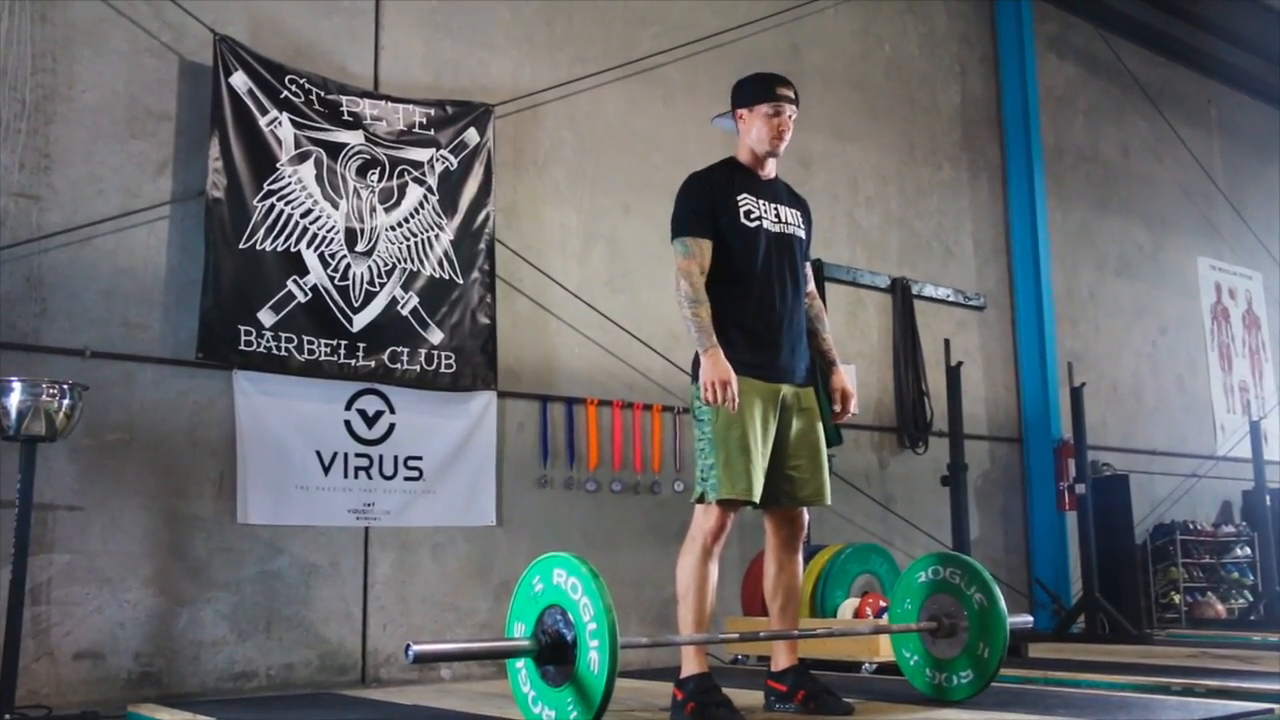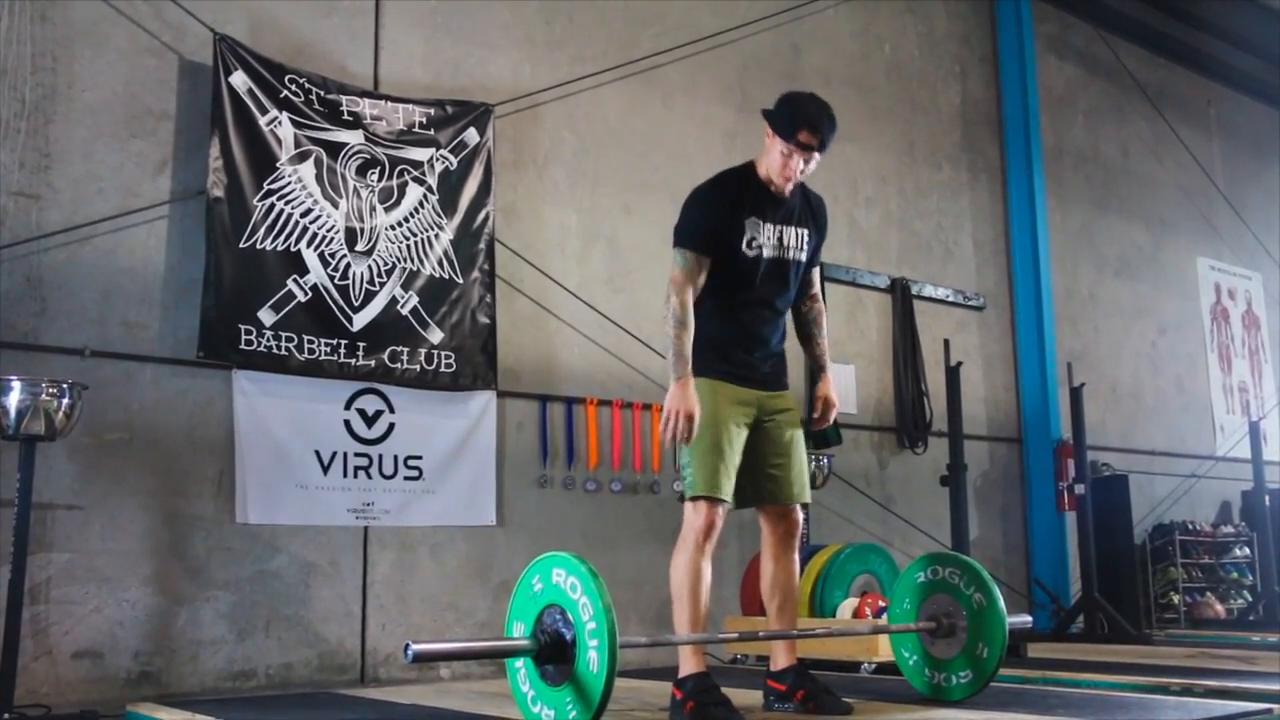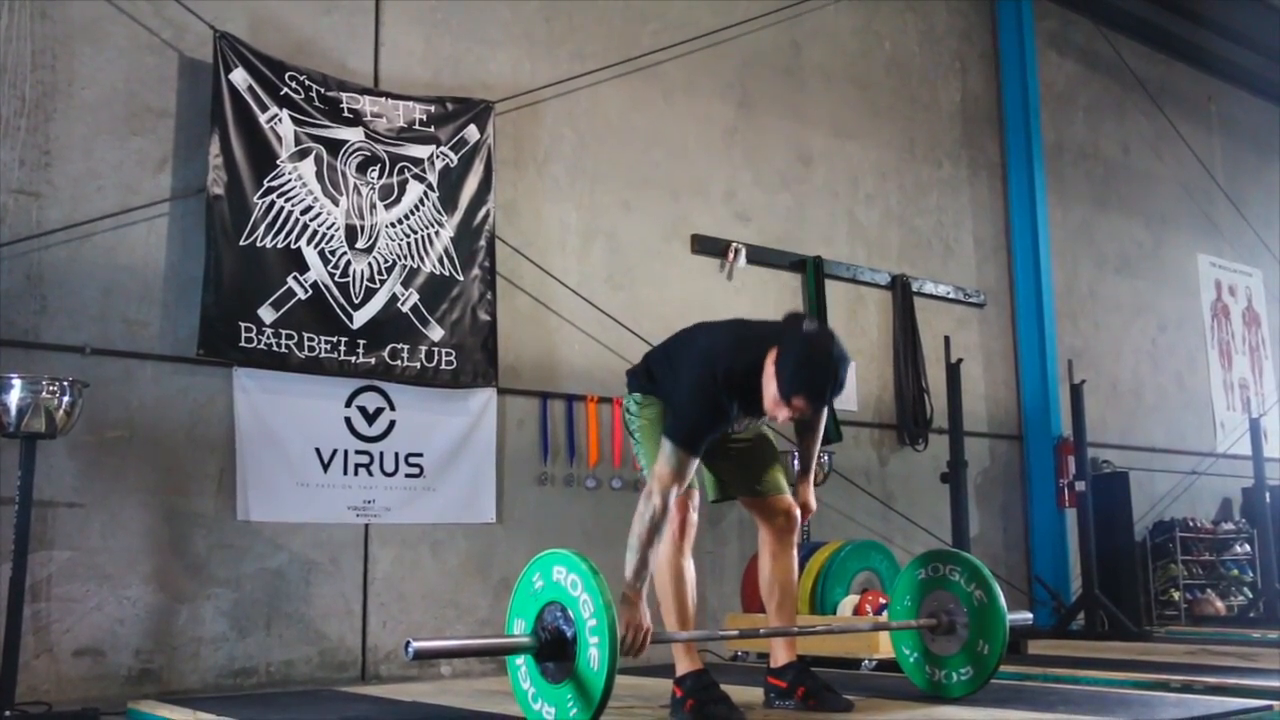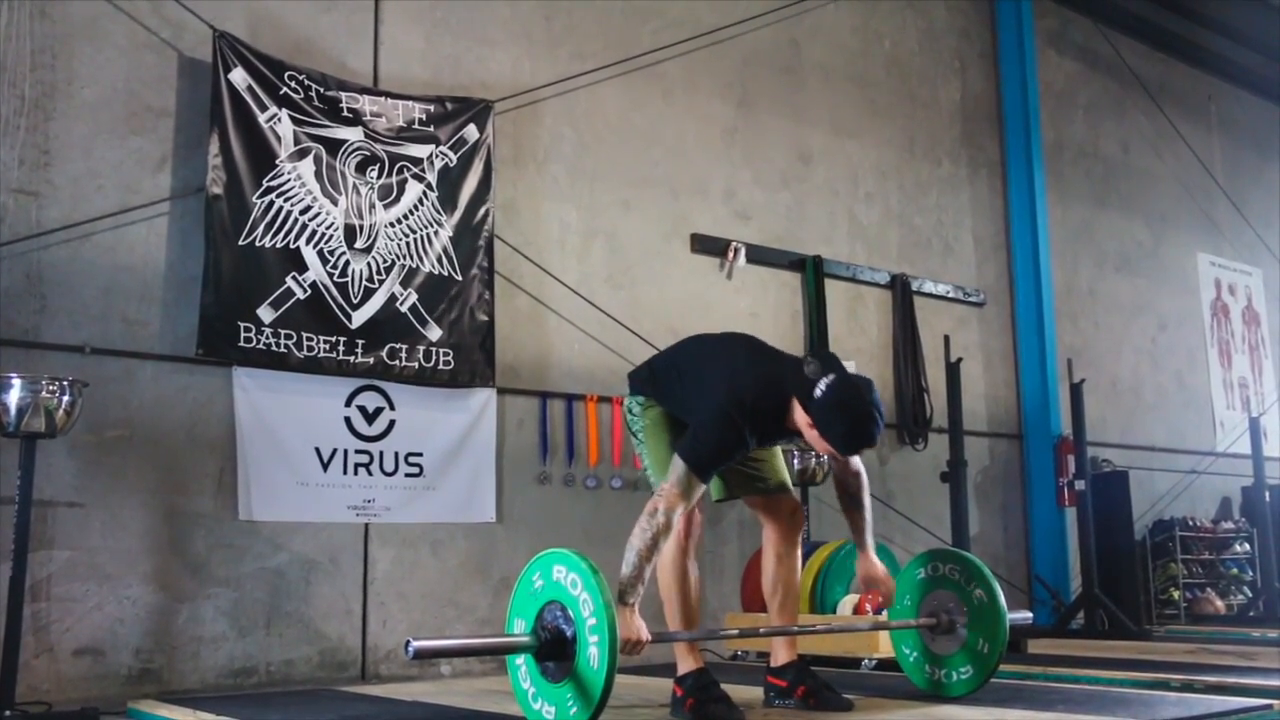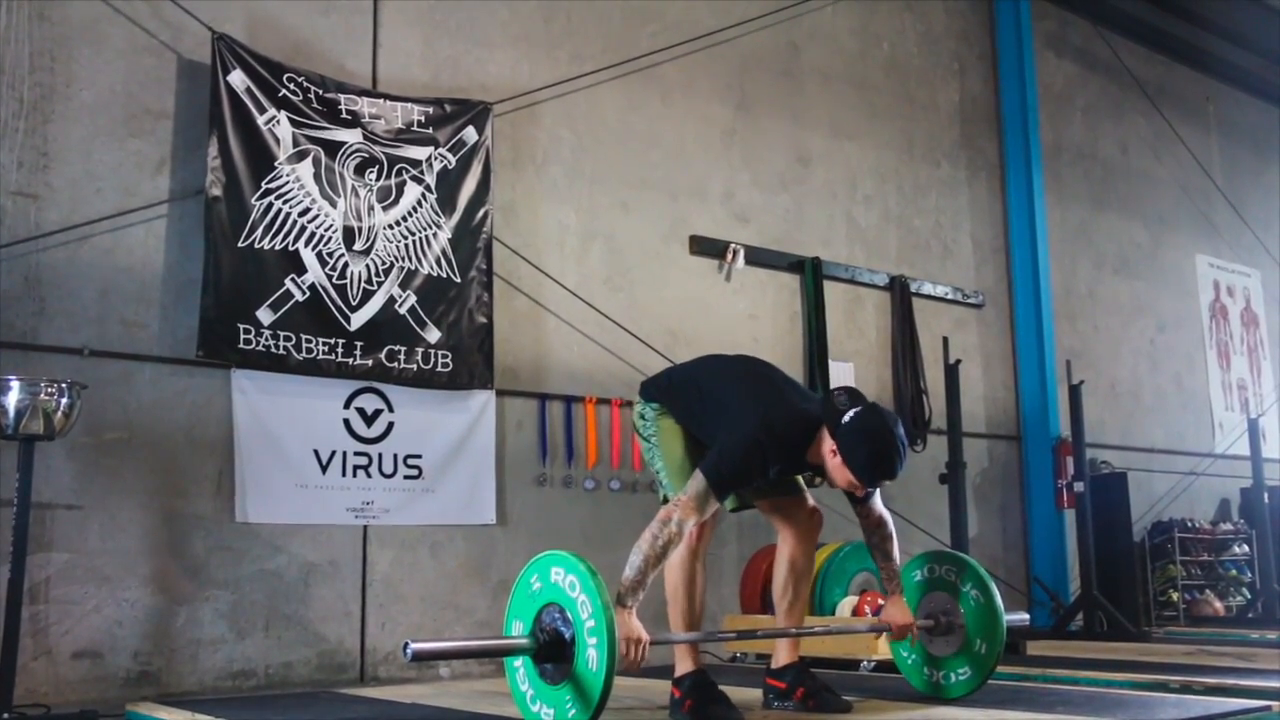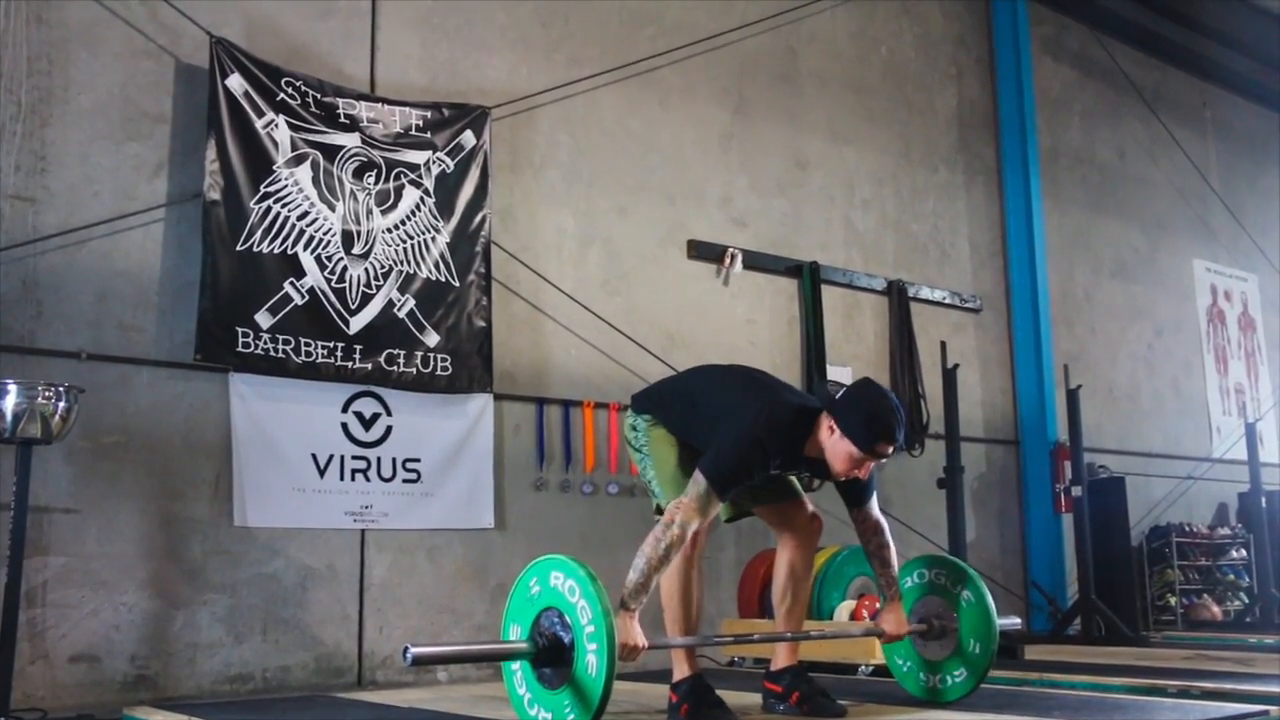
dt=0.5s
person 1, frame 1
left shoulder: (794, 203)
right shoulder: (708, 187)
right elbow: (690, 278)
left wrist: (832, 366)
right wrist: (710, 352)
left hip: (794, 381)
right hip: (736, 375)
left knee: (790, 522)
right knee: (715, 516)
person 1, frame 2
left shoulder: (812, 210)
right shoulder: (717, 198)
right elbow: (681, 292)
left wrist: (823, 373)
right wrist: (680, 382)
left hip: (773, 386)
right hip: (714, 380)
left knee: (786, 521)
right knee: (705, 516)
person 1, frame 3
left shoulder: (813, 365)
right shoulder: (710, 384)
left elbow: (813, 413)
right elbow: (660, 495)
left wrist: (806, 479)
right wrist: (632, 600)
left hip: (733, 417)
right hip: (659, 398)
left knee: (784, 516)
right knee: (681, 514)
left ankle: (784, 672)
right ankle: (689, 680)
person 1, frame 4
left shoulder: (829, 396)
right shoulder: (731, 416)
left elbow: (850, 472)
right elbow: (665, 510)
left wrist: (866, 553)
right wrist: (625, 608)
right hip: (660, 402)
left knee: (787, 516)
right knee: (686, 519)
left ankle: (784, 671)
right ankle: (690, 678)
person 1, frame 5
left shoulder: (849, 442)
right shoulder: (762, 441)
left elbow: (876, 521)
right elbow: (674, 520)
left wrist: (895, 598)
right wrist: (624, 611)
left hip: (730, 407)
right hip: (668, 407)
left knee: (804, 518)
right knee: (697, 522)
left ankle: (785, 672)
right ankle: (688, 679)
person 1, frame 6
left shoulder: (842, 447)
right shoulder: (759, 437)
left elbow: (872, 526)
right elbow: (679, 522)
left wrist: (893, 603)
right wrist: (627, 614)
left hip: (718, 425)
right hip: (660, 420)
left knee: (803, 524)
right knee: (693, 530)
left ankle: (783, 676)
right ankle: (685, 684)
